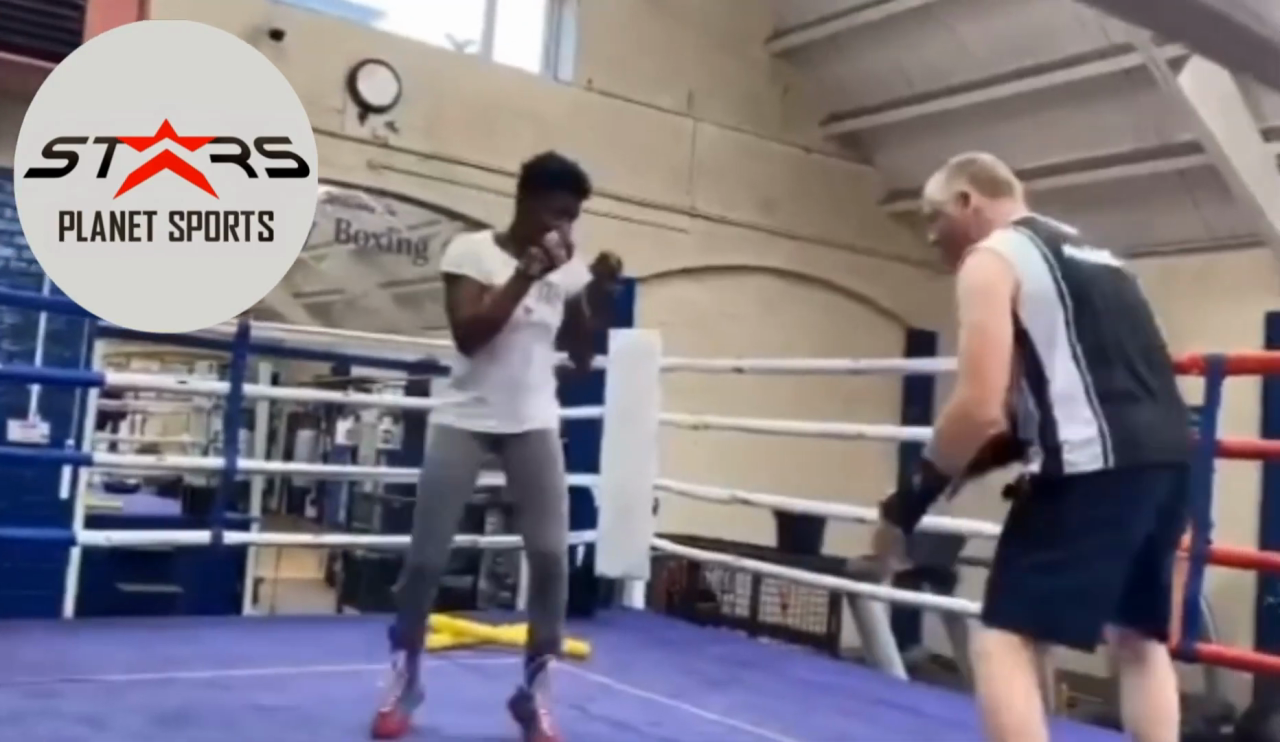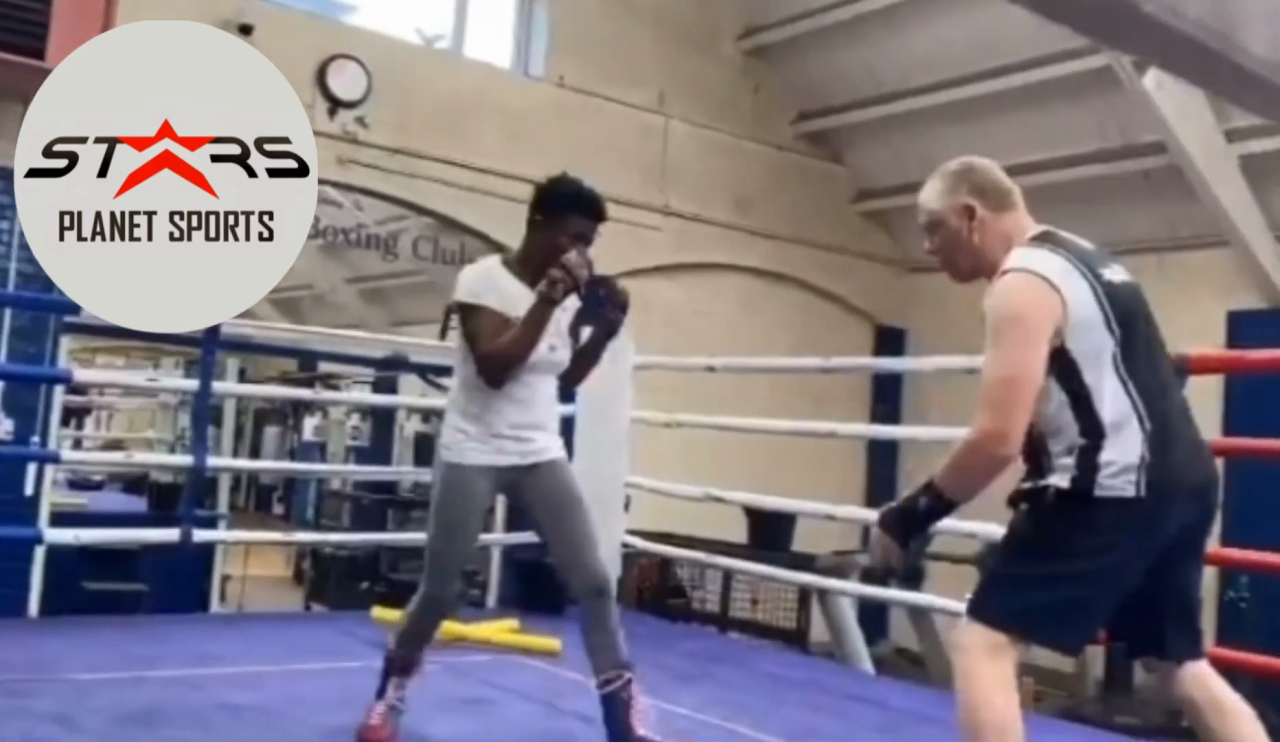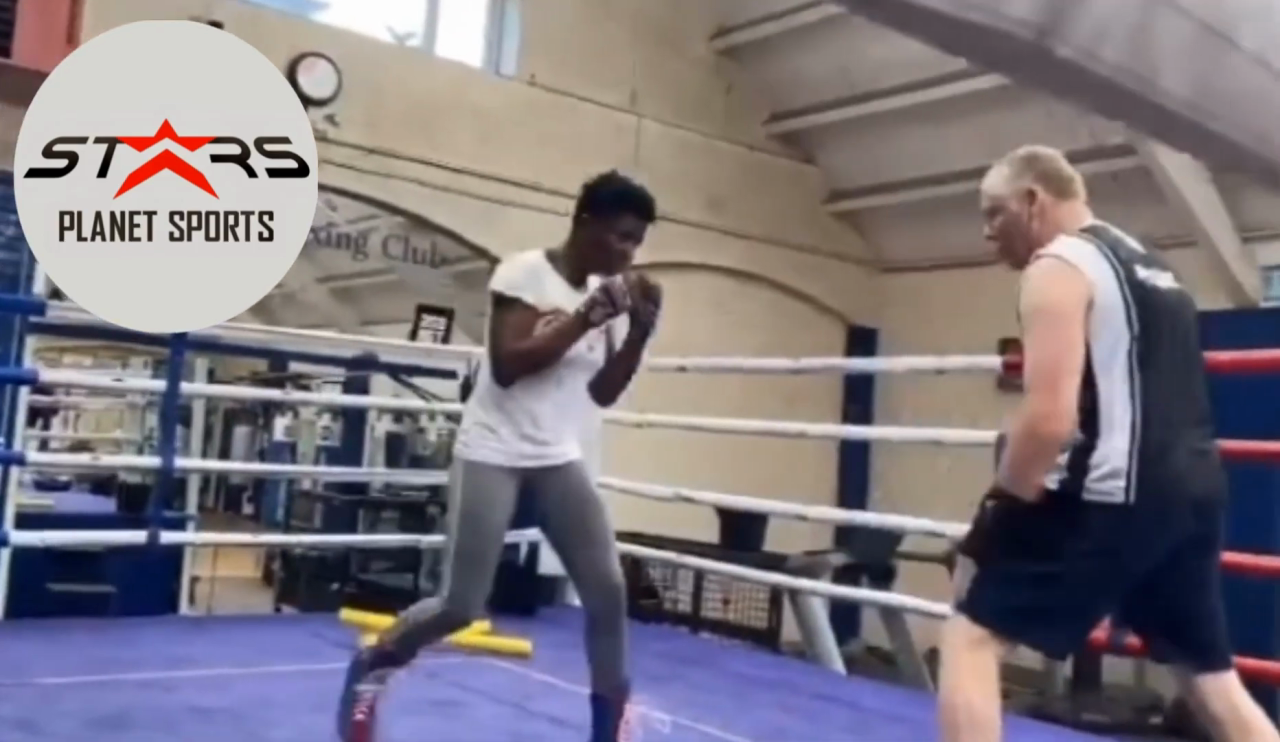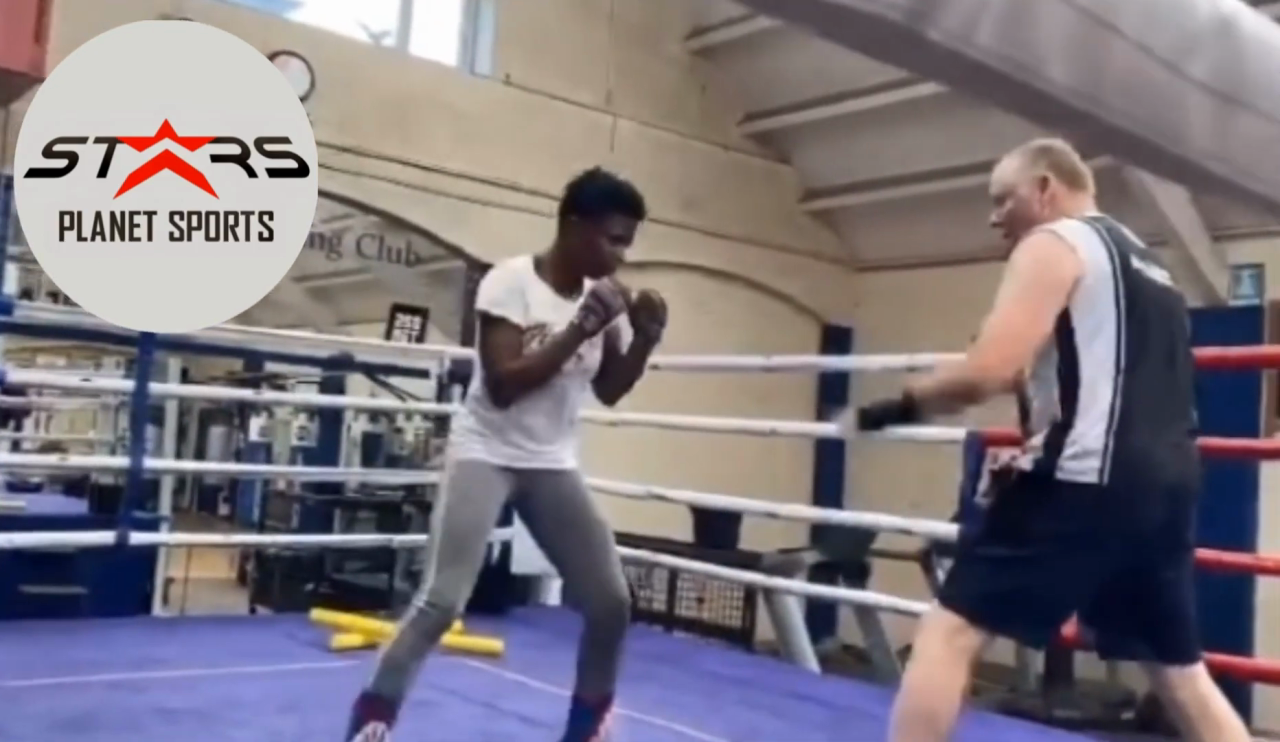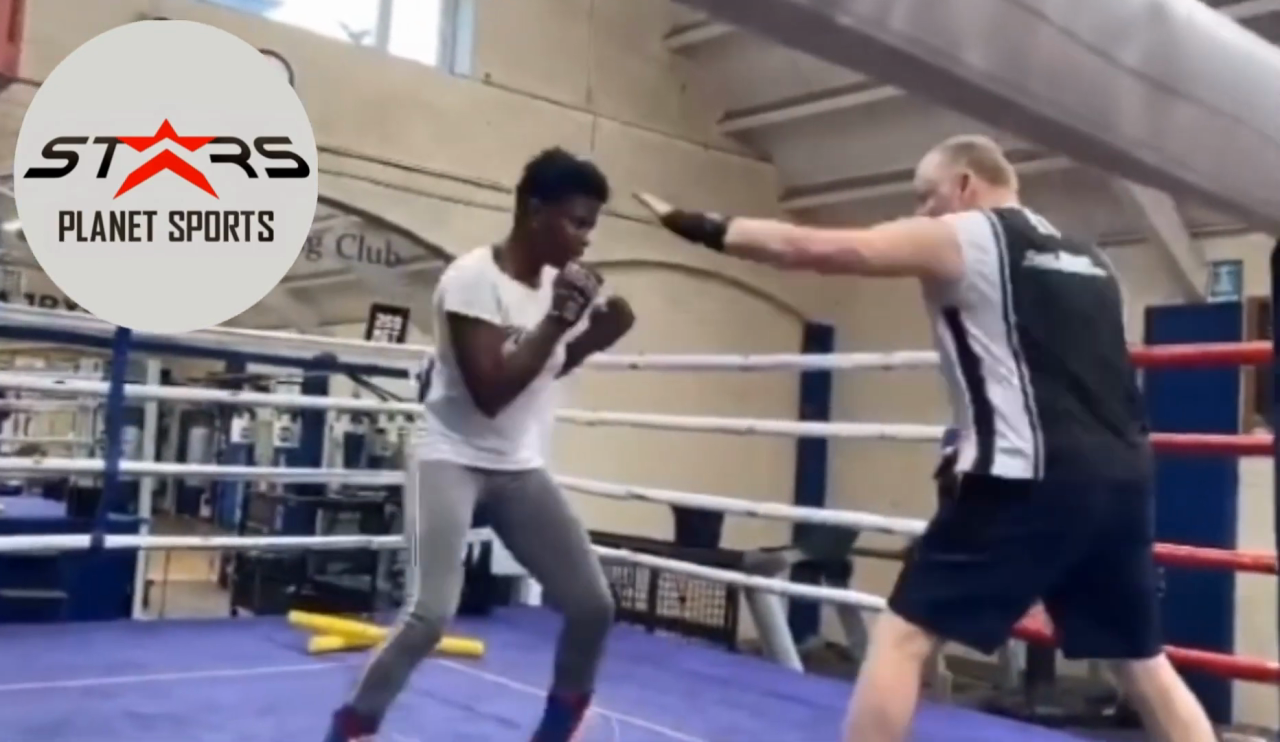
dt=0.2s
person 1, frame 1
left shoulder: (991, 260)
right shoulder: (1092, 256)
left elbow: (975, 404)
left wrist: (909, 502)
right wrist: (999, 444)
left hip: (1092, 468)
right hip: (1165, 461)
left knee: (1001, 644)
right knee: (1138, 640)
person 1, frame 2
left shoulder: (1022, 285)
right shoulder: (1083, 259)
left elbow: (997, 438)
left wrist: (911, 515)
right wrist: (1038, 486)
left hip: (1112, 490)
right hip: (1183, 485)
left knee: (982, 644)
right knee: (1183, 668)
person 1, frame 3
left shoulder: (1057, 268)
right shoulder: (1147, 266)
left elbow: (1047, 421)
left wrist: (987, 530)
left hip: (1108, 499)
right hip: (1193, 496)
left knee: (969, 640)
right knee: (1213, 684)
person 1, frame 4
left shoulder: (1053, 245)
right shoulder: (1150, 266)
left elbow: (983, 371)
left wrist: (900, 405)
right wrist: (1036, 450)
left hip: (1086, 483)
right hip: (1166, 488)
left knee: (947, 632)
right knee: (1180, 675)
person 1, frame 5
left shoulder: (953, 238)
right shoulder: (1089, 258)
left elbow: (806, 247)
left wrist: (701, 226)
left hip: (1033, 482)
right hip: (1121, 480)
left knee: (901, 639)
right knee: (1143, 665)
person 2, frame 1
left shoulder: (566, 266)
right shoulder: (469, 251)
left elbow: (580, 352)
right elbow: (469, 337)
left wrist: (600, 292)
right wrist: (529, 272)
left hip: (532, 423)
right hip: (462, 421)
left knee: (549, 552)
right knee: (426, 557)
left ankle: (534, 689)
right ankle: (404, 673)
person 2, frame 2
left shoulder: (568, 296)
right shoulder: (482, 278)
right elbow: (494, 368)
left wrist: (604, 329)
right wrist: (547, 299)
left hip: (539, 454)
right hip: (471, 455)
left knee: (593, 581)
right knee: (441, 589)
right ankle: (392, 690)
person 2, frame 3
left shoulder: (606, 293)
right shoulder: (523, 272)
left elbow: (603, 393)
right elbow: (508, 364)
left wrist: (639, 331)
right wrist: (591, 313)
left hip: (559, 458)
right hip: (492, 454)
left knee: (607, 589)
right knee: (462, 605)
right ankle: (371, 668)
person 2, frame 4
left shoulder: (602, 297)
right shoulder: (509, 282)
left elbow: (611, 391)
right elbow: (502, 386)
left wrist: (645, 338)
right wrist: (580, 328)
left hip: (553, 465)
right hip: (485, 455)
left knee: (611, 601)
right knee: (443, 599)
person 2, frame 5
left shoulder: (557, 281)
right shoulder: (471, 277)
right elbow: (490, 390)
left wrist: (595, 337)
right wrist: (558, 317)
left hip: (519, 466)
right hip: (449, 457)
left knee: (592, 606)
right knee: (431, 612)
